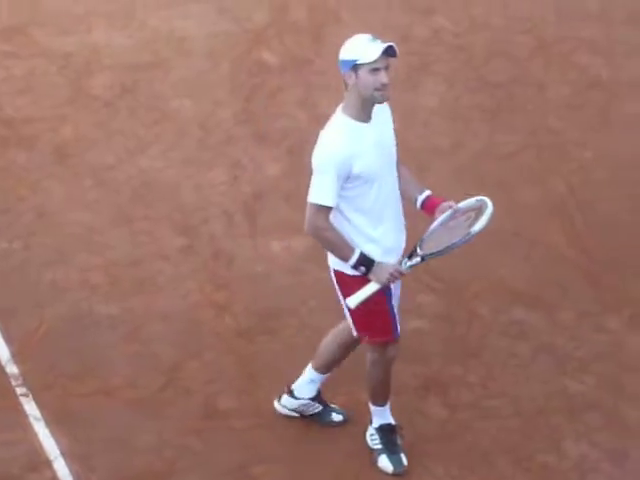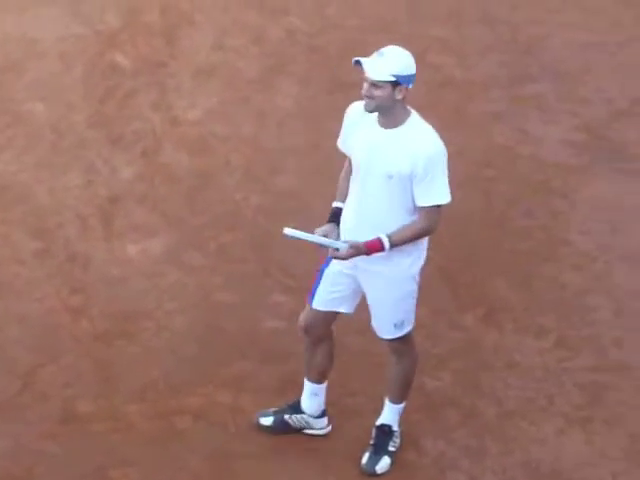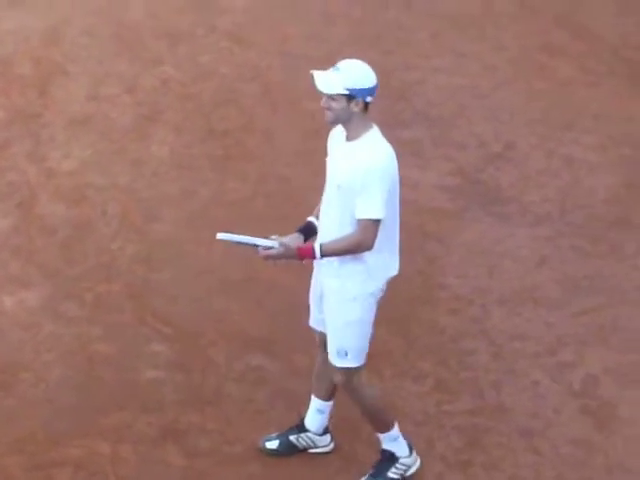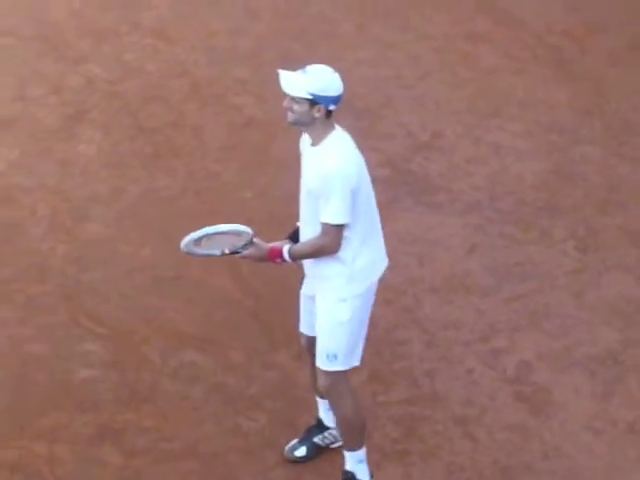
dt=1s
person 1, frame 1
left shoulder: (381, 112)
right shoulder: (336, 146)
right elbow: (316, 223)
left wrist: (430, 201)
right wrist: (366, 265)
left hip: (387, 251)
right hip: (361, 263)
left knee: (356, 330)
right knee: (384, 347)
left ankle: (301, 395)
right ankle: (382, 428)
person 1, frame 2
left shoulder: (427, 147)
right shoulder: (356, 116)
left elbow: (428, 221)
left wrist: (370, 247)
right wrist: (335, 218)
left hip: (394, 261)
right hip: (347, 247)
left knee: (399, 344)
right knee: (312, 323)
left ankle: (388, 426)
right ankle: (311, 411)
person 1, frame 3
left shoulder: (374, 160)
right shoulder: (337, 137)
left elbow: (364, 239)
left wrist: (303, 252)
right wrist: (305, 231)
left hip: (355, 280)
right hip: (330, 268)
left knee: (346, 375)
right knee: (326, 350)
right ankle: (315, 429)
person 1, frame 4
left shoulder: (336, 163)
right shoulder: (311, 140)
left elbow: (329, 243)
left wrist: (275, 253)
right wrist: (294, 237)
left hip: (346, 282)
right hip: (321, 274)
left knee: (330, 380)
right knee: (313, 350)
right ankle: (328, 426)
